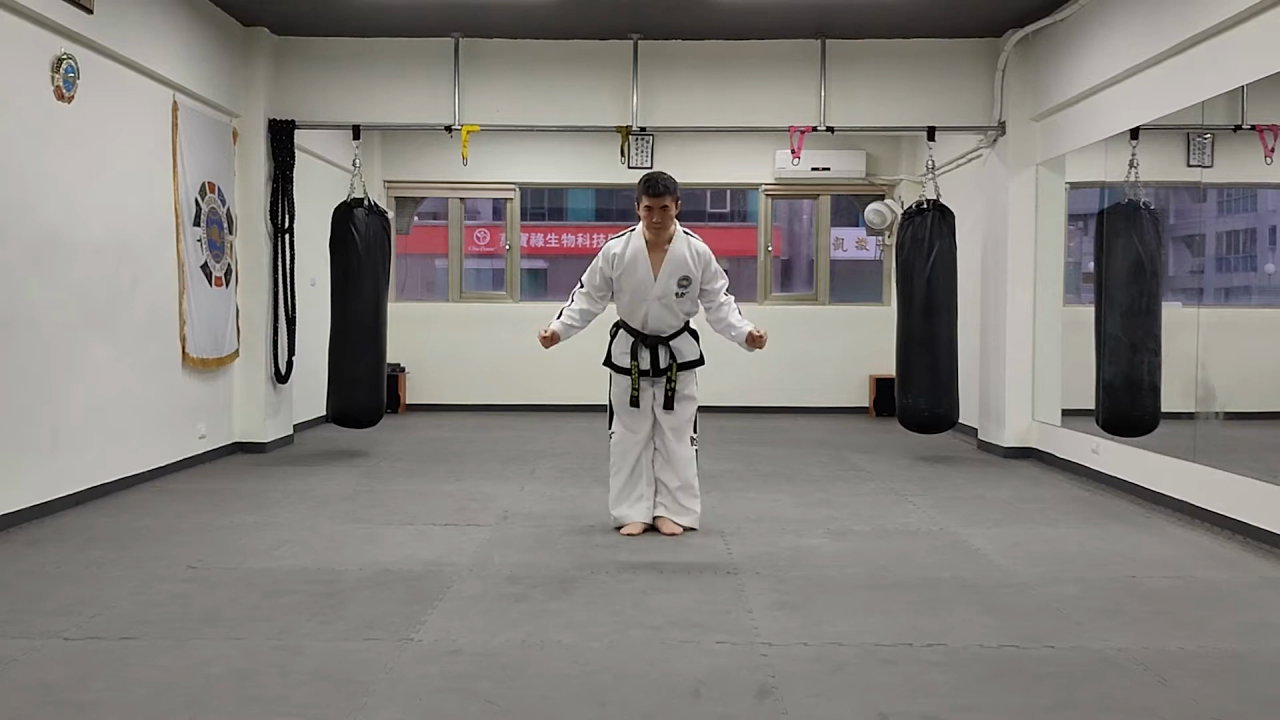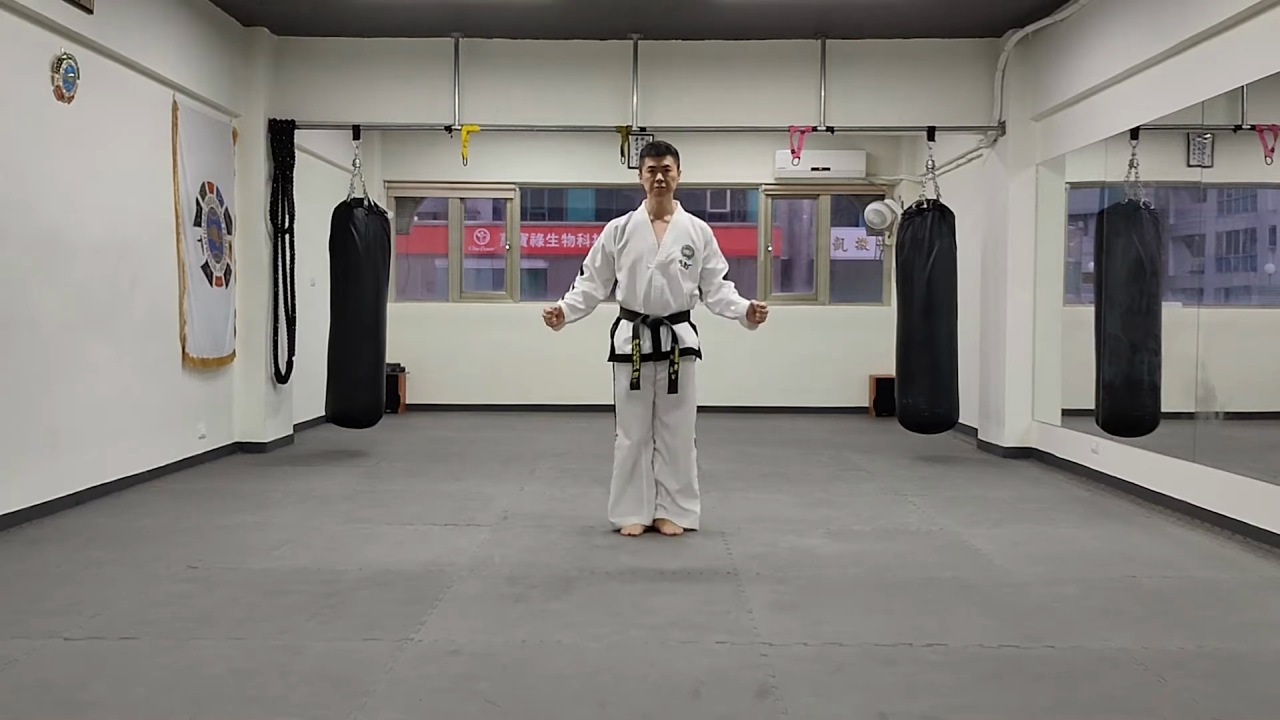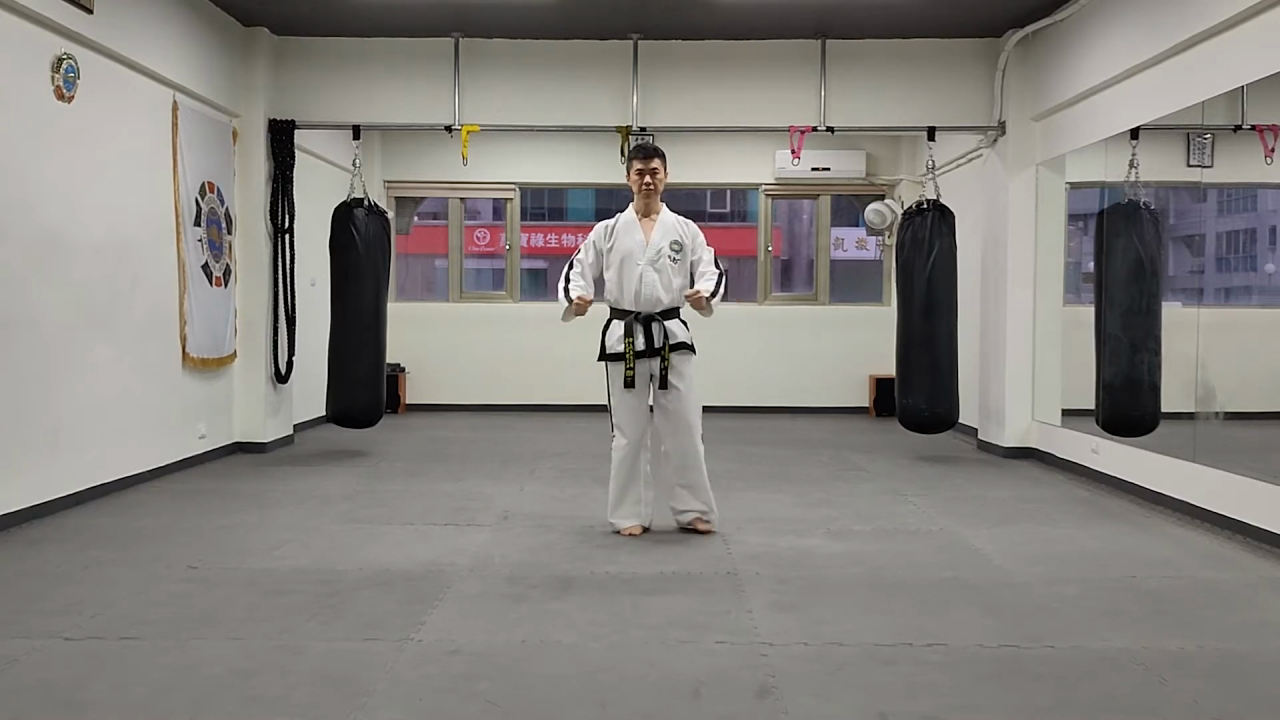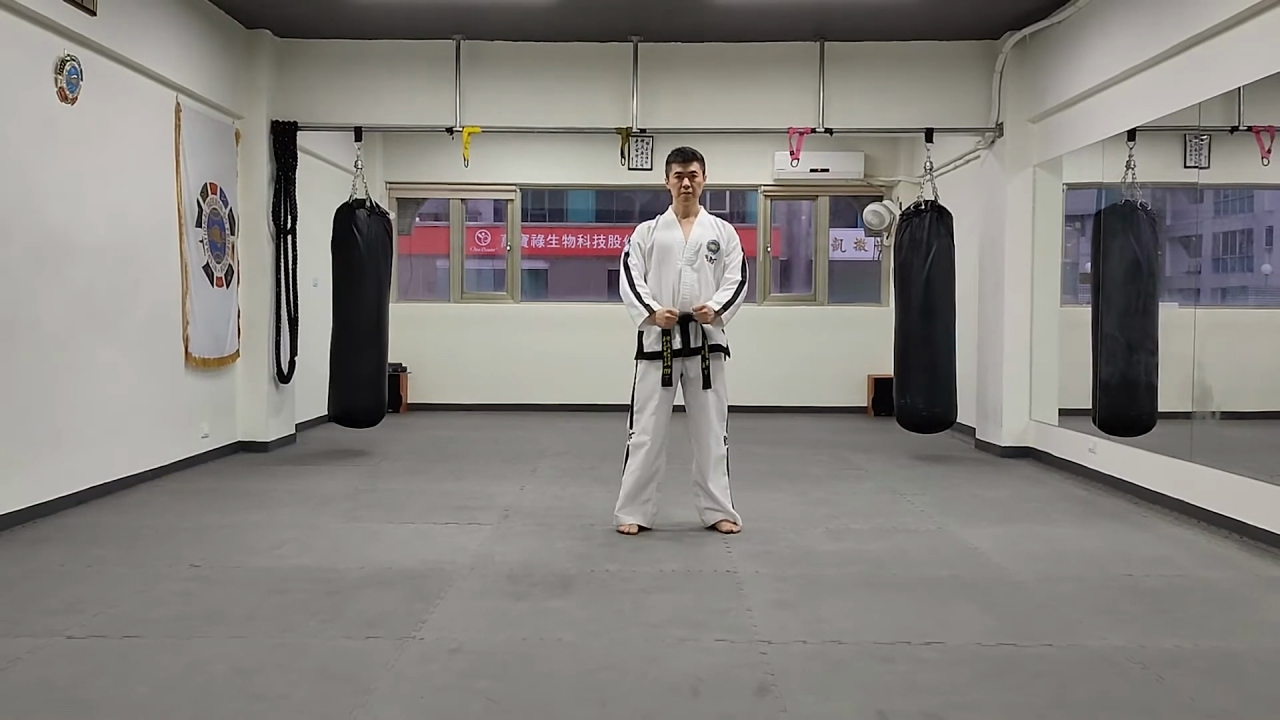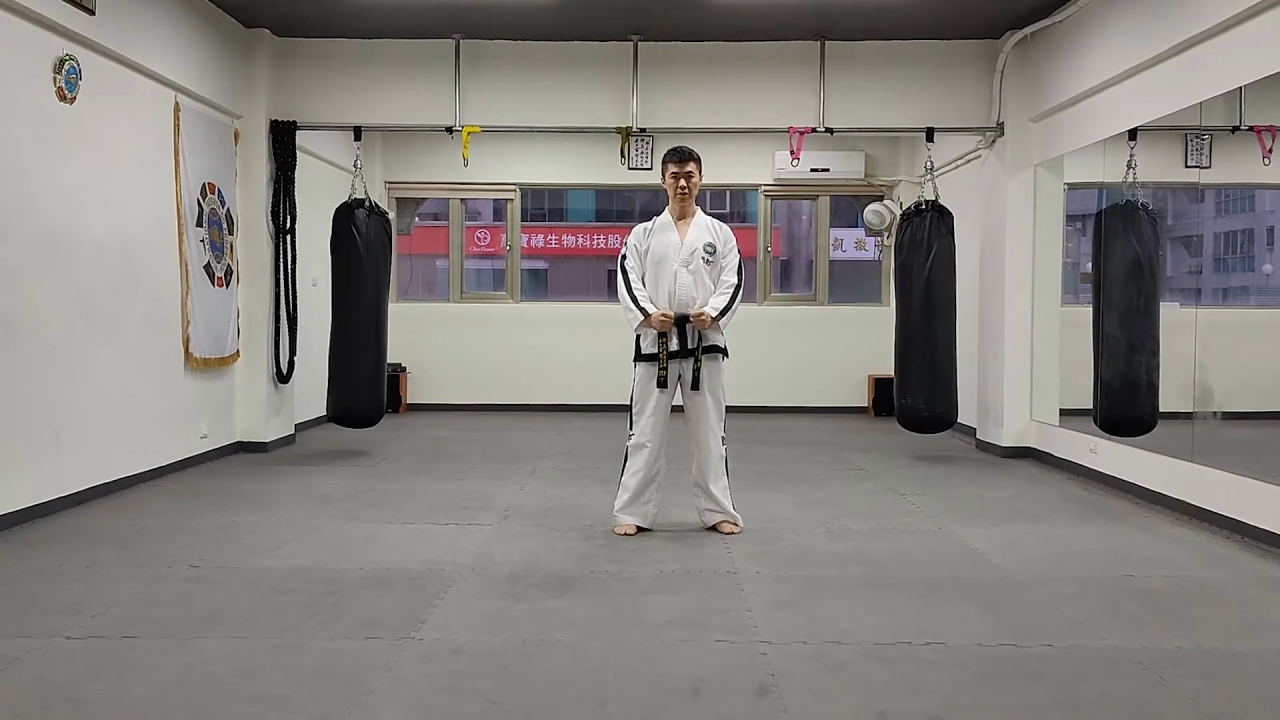
dt=1s
person 1, frame 1
left shoulder: (697, 252)
right shoulder: (616, 250)
left elbow: (718, 302)
right elbow: (588, 297)
left wrist: (746, 333)
right wrist: (558, 329)
left hip: (678, 352)
right hip: (630, 351)
left knee: (676, 435)
right knee: (630, 434)
left ankle: (671, 511)
right ankle: (634, 512)
person 1, frame 2
left shoulder: (698, 231)
right shoulder: (619, 230)
left elbow: (716, 286)
right elbow: (592, 282)
left wrist: (745, 310)
right wrist: (564, 310)
left hip: (678, 340)
right hip: (631, 340)
left knee: (676, 432)
right knee: (632, 433)
left ankle: (672, 512)
right ankle: (633, 513)
person 1, frame 3
left shoulder: (685, 229)
right shoulder: (607, 231)
left elbow: (711, 269)
right elbow: (577, 272)
left wrist: (706, 295)
right wrist: (573, 300)
left hip: (671, 335)
right hip: (624, 337)
left knee: (685, 426)
right knee: (629, 432)
left ankle: (694, 510)
right ankle: (630, 514)
person 1, frame 4
left shoulder: (722, 231)
right shoulder: (647, 232)
left elbow: (737, 280)
right elbow: (630, 280)
left wrist: (716, 309)
right wrist: (652, 312)
left hip: (706, 339)
right hip: (658, 339)
left knee: (710, 430)
right knee: (646, 430)
left ankle: (717, 510)
right ankle: (633, 512)
person 1, frame 5
left shoulder: (719, 233)
right shoulder: (643, 234)
left elbow: (733, 282)
right elbow: (628, 282)
left wrist: (713, 313)
right wrist: (648, 315)
left hip: (704, 341)
right hip: (656, 340)
left knee: (709, 431)
right knee: (646, 432)
left ankle: (718, 511)
right ankle: (633, 512)
